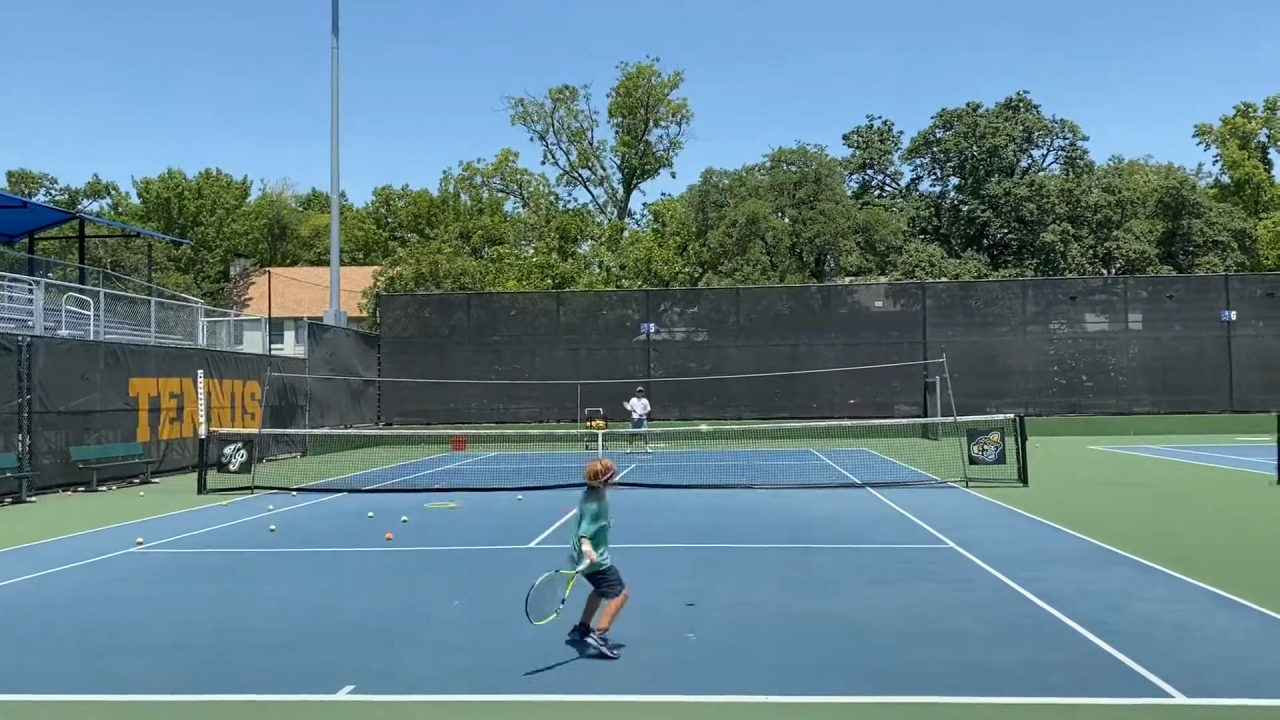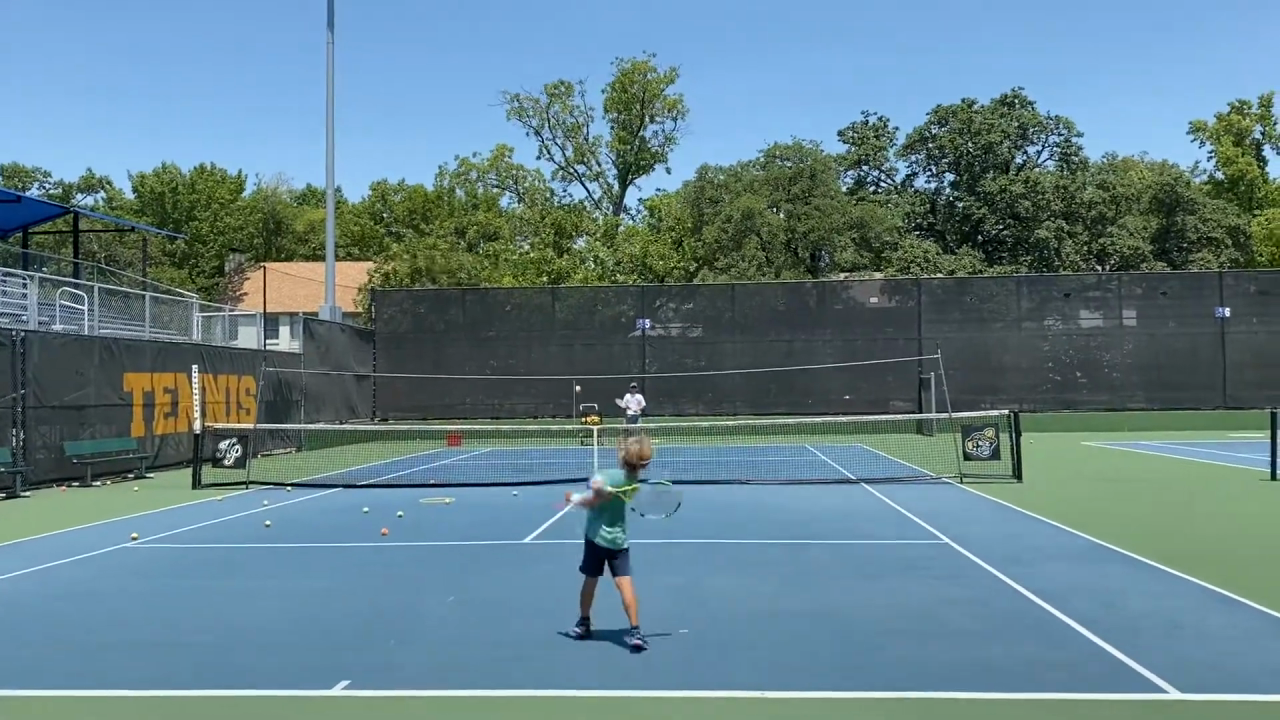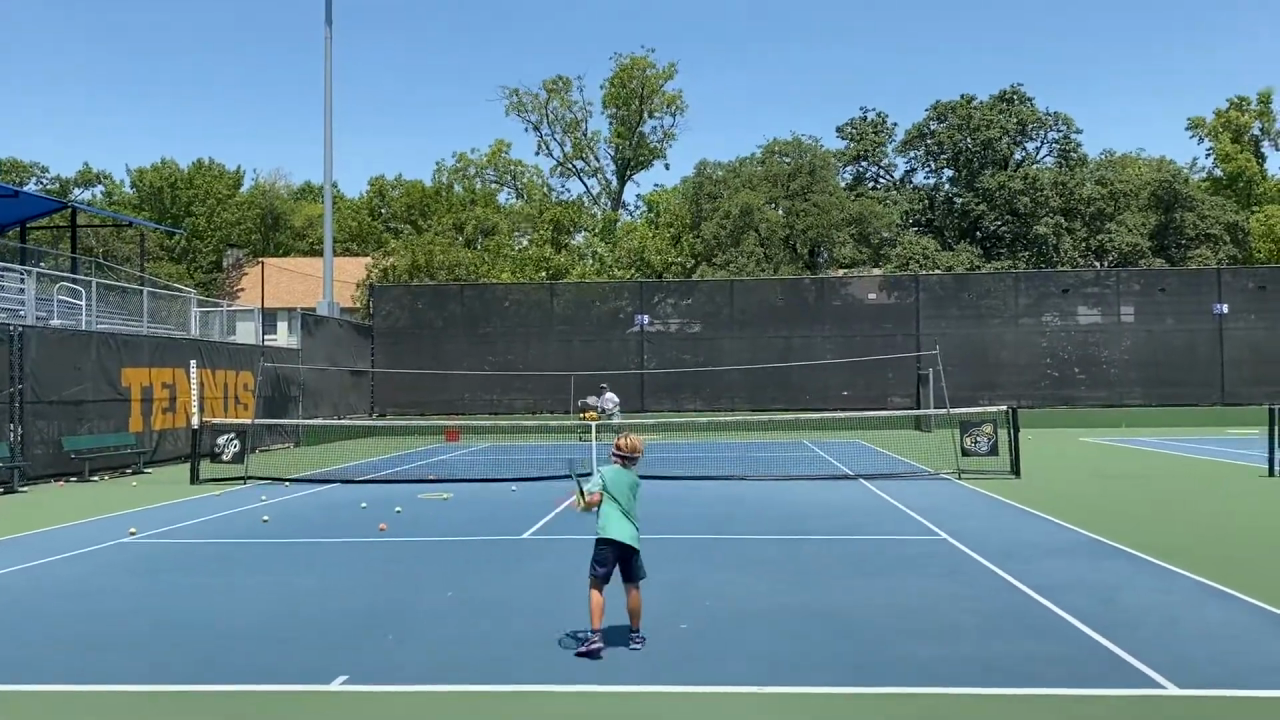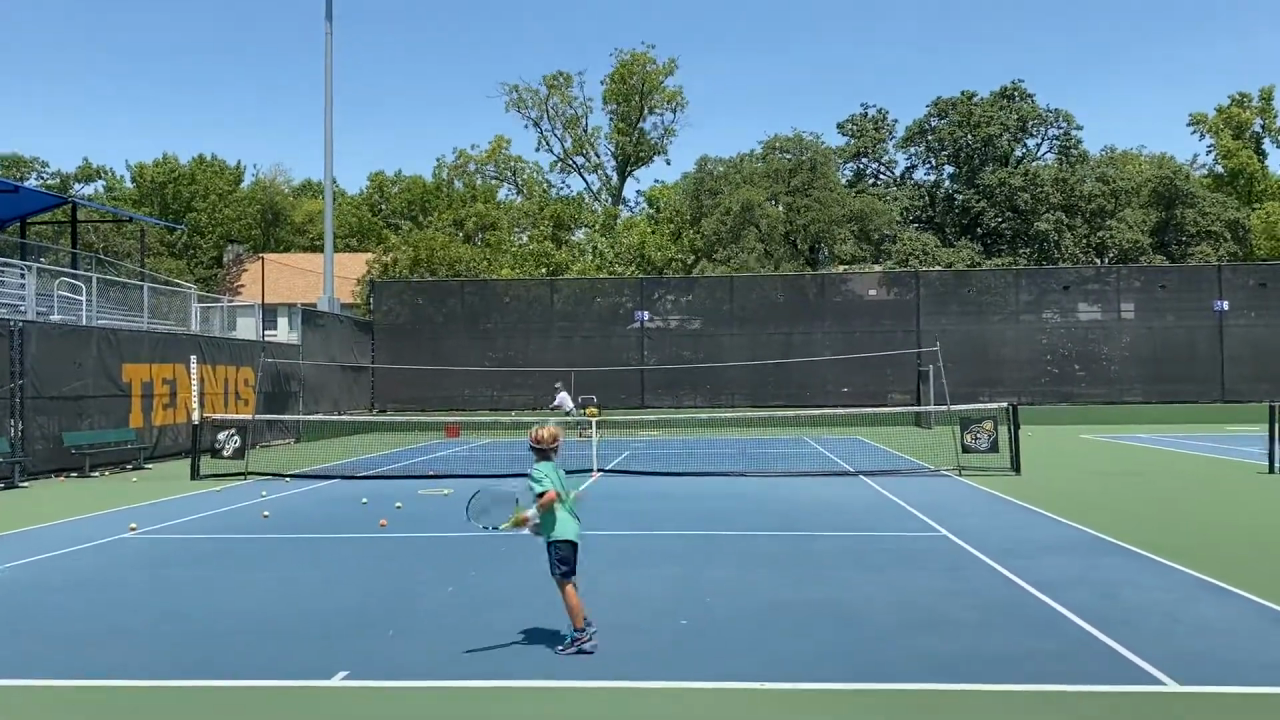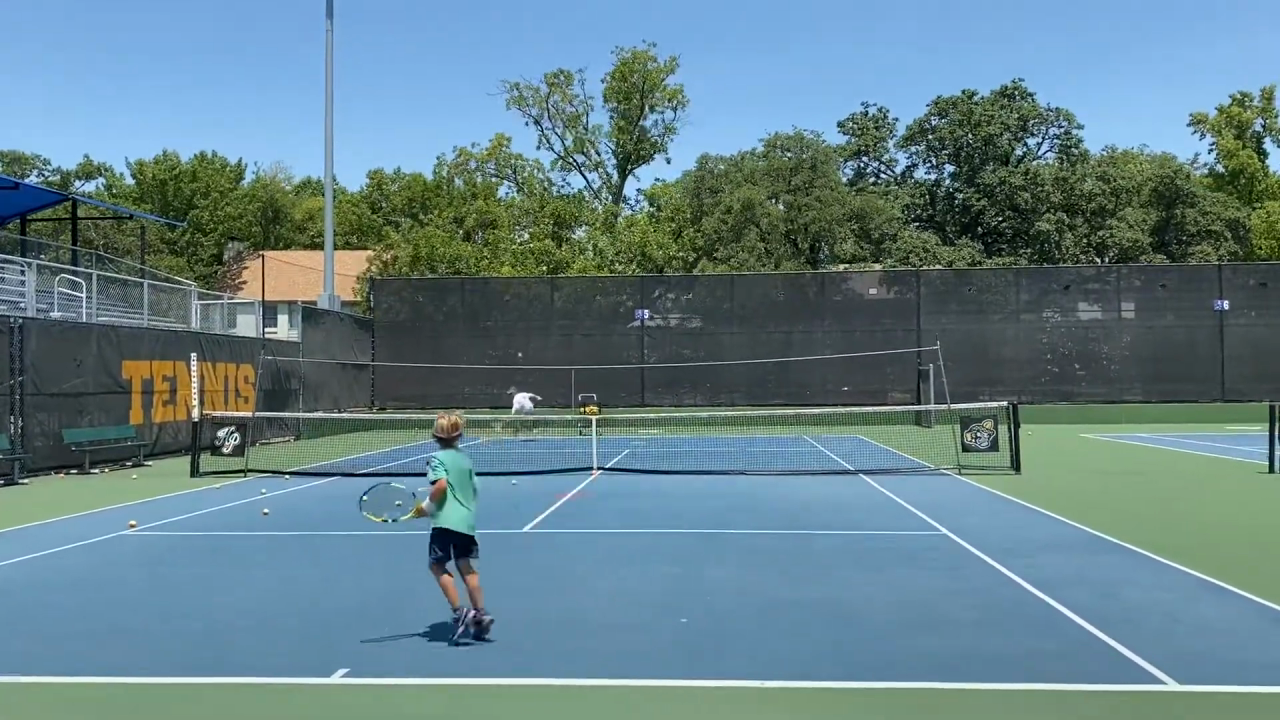
dt=0.5s
person 1, frame 1
left shoulder: (588, 494)
right shoulder: (594, 506)
right elbow: (584, 536)
right wrist: (588, 551)
right hip: (596, 560)
left knee: (602, 589)
right knee: (621, 593)
left ankle: (583, 628)
right ankle: (598, 635)
person 1, frame 2
left shoulder: (609, 476)
right shoulder: (632, 480)
left elbow: (596, 498)
right elbow: (606, 490)
left wrist: (574, 499)
right wrist: (598, 486)
left hip: (595, 535)
right hip: (618, 539)
left knee: (591, 579)
right knee: (624, 582)
left ankle: (583, 623)
right ankle: (635, 632)
person 1, frame 3
left shoulder: (603, 472)
right shoulder: (635, 480)
left elbow: (594, 499)
left wrist: (581, 505)
right wrist: (589, 504)
left hip: (609, 536)
right hip: (631, 537)
left knee: (596, 585)
right knee: (633, 587)
left ankle: (595, 635)
right ankle: (635, 635)
person 1, frame 4
left shoulder: (537, 470)
right shoulder: (556, 468)
left elbow: (550, 497)
left wrist: (529, 516)
right wrist: (536, 520)
left hip: (559, 533)
right hip: (569, 530)
left knee: (564, 582)
right knee: (568, 580)
left ankle: (581, 636)
right ankle: (584, 624)
person 1, frame 5
left shoulder: (438, 458)
right shoulder: (466, 458)
left elbow: (441, 485)
right elbow: (474, 490)
left wrist: (426, 507)
left hip: (448, 522)
right hip: (469, 522)
left knee: (438, 567)
right knee: (466, 567)
left ankle: (460, 612)
right ankle: (479, 614)
